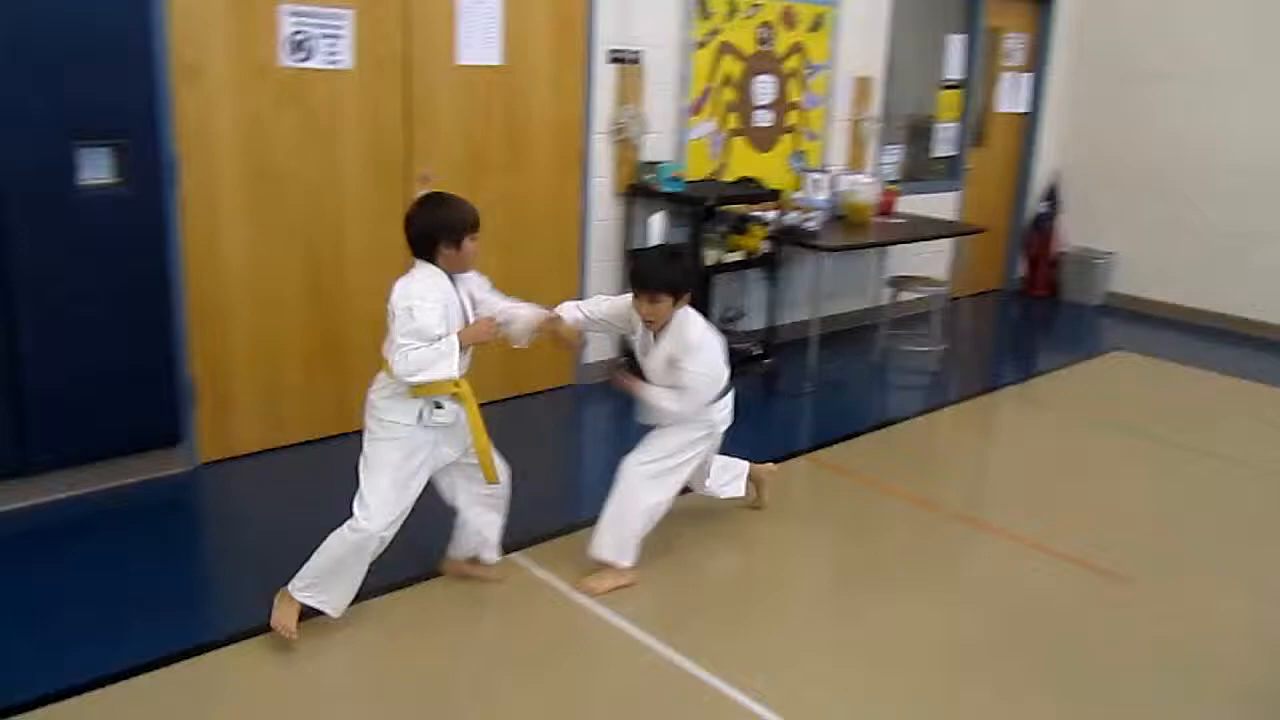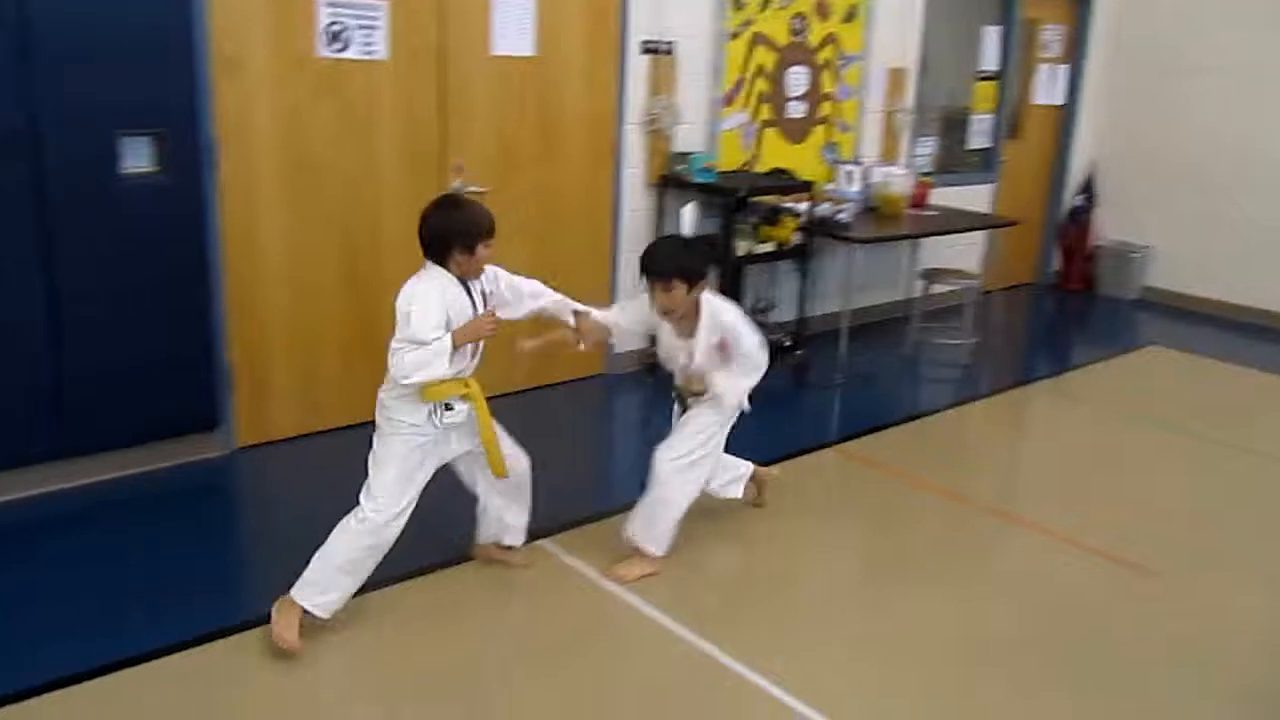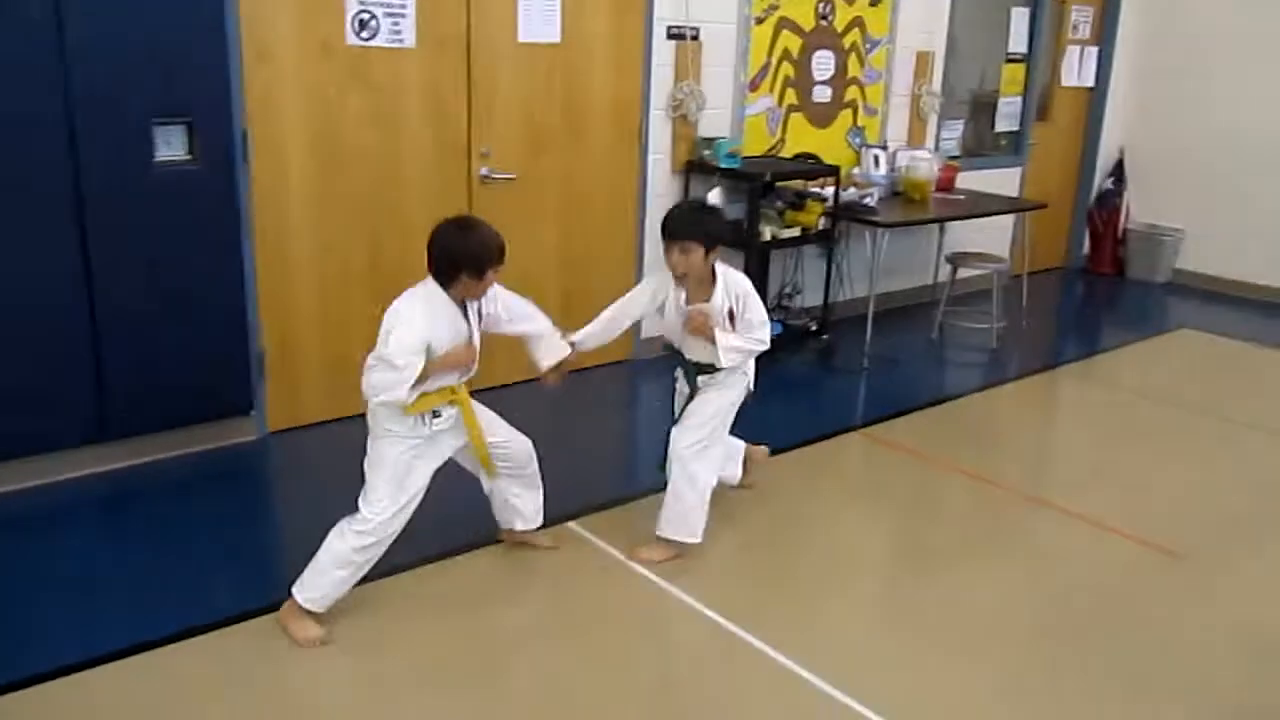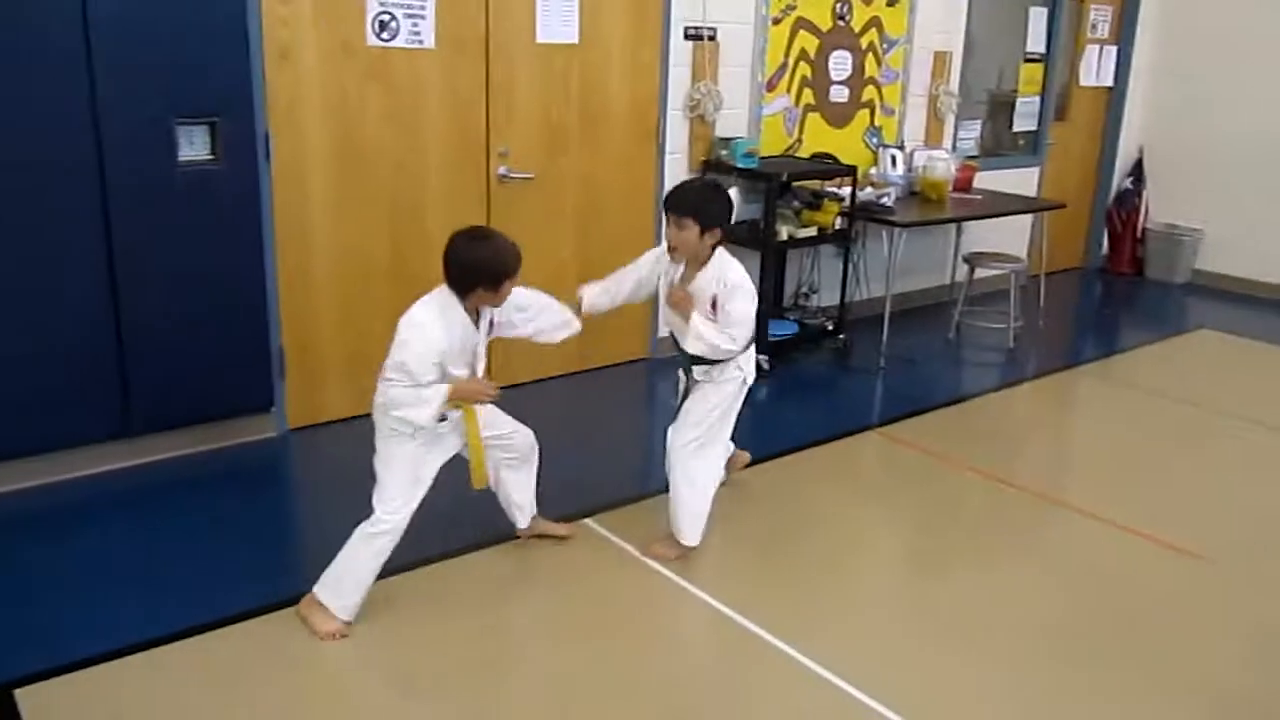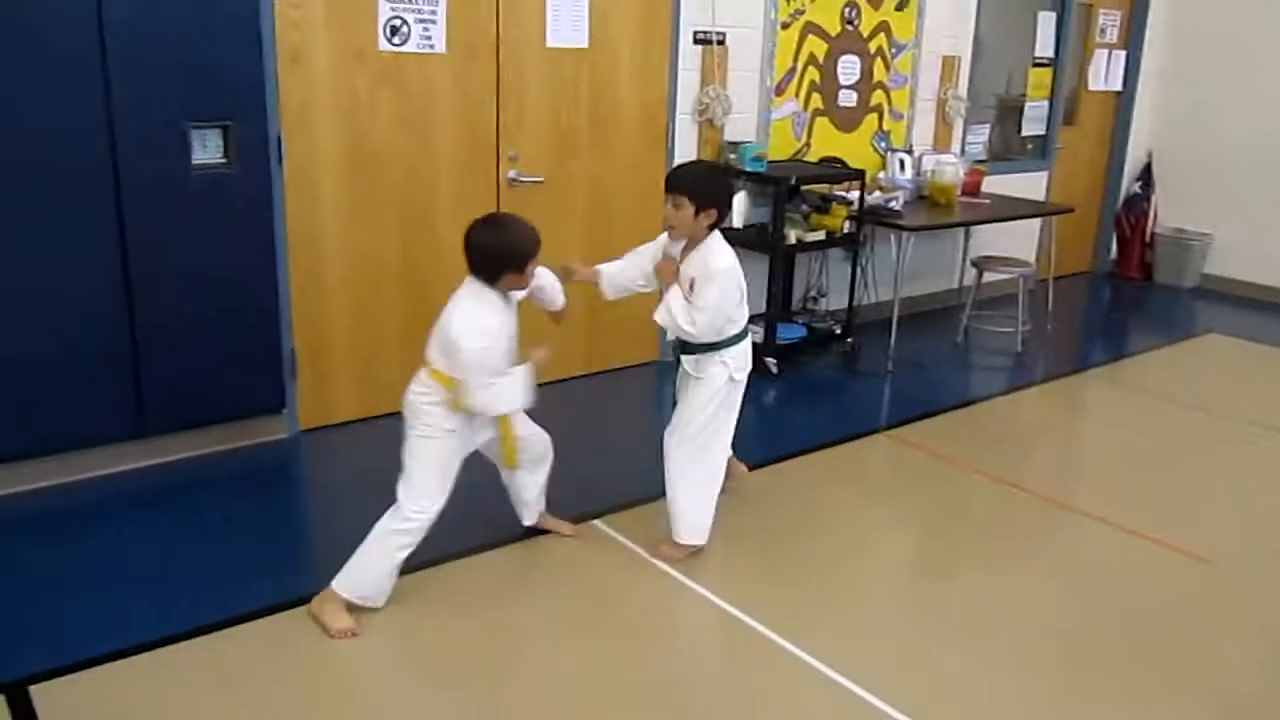
dt=0.1s
person 1, frame 1
left shoulder: (461, 281)
right shoulder: (419, 291)
left elbow: (501, 308)
right elbow: (409, 363)
left wrist: (543, 319)
right wrist: (466, 338)
left hip: (445, 410)
right hip: (402, 416)
left knee: (490, 479)
right knee: (374, 521)
left ankle: (463, 557)
right ankle: (296, 596)
person 1, frame 2
left shoulder: (480, 280)
right shoulder: (423, 294)
left elbow: (528, 294)
right elbow: (405, 367)
left wrist: (575, 313)
right wrist: (460, 338)
left hip: (457, 408)
right hip: (412, 414)
left knee: (512, 466)
right knee: (379, 514)
left ankle: (495, 542)
right ankle: (295, 603)
person 1, frame 3
left shoulder: (479, 299)
right shoulder: (411, 315)
left elbow: (522, 315)
right elbow: (376, 383)
left wrist: (554, 351)
right wrist: (433, 366)
left hip: (452, 408)
right hip: (403, 423)
left knee: (517, 452)
right knee: (377, 518)
left ankle: (521, 528)
right ankle: (301, 604)
person 1, frame 4
left shoulder: (485, 305)
right shoulder: (425, 326)
left elbow: (532, 306)
right elbow: (395, 398)
left wrist: (570, 324)
right wrist: (453, 391)
left hip: (457, 411)
right hip: (410, 423)
left knee: (519, 443)
right knee: (390, 518)
left ankle: (528, 521)
right ankle: (321, 602)
person 1, frame 5
left shoulder: (487, 287)
right shoulder: (482, 323)
left elbow: (537, 280)
right elbow: (489, 401)
left wrist: (554, 299)
right wrist: (527, 368)
left hip: (472, 401)
right hip: (440, 412)
left knee: (534, 444)
right knee: (415, 511)
left ankle: (534, 517)
right ankle: (337, 596)
person 2, frame 1
left shoulder: (694, 338)
right shoulder: (634, 310)
left elbow: (686, 404)
right elbow: (590, 311)
left wrist: (641, 390)
right wrist: (563, 317)
left hip: (702, 414)
right hip: (681, 407)
left knee: (639, 473)
right knee: (696, 468)
left ankle: (617, 564)
right ankle: (752, 474)
person 2, frame 2
left shoulder: (725, 318)
right shoulder: (652, 306)
left elbow: (755, 363)
right elbow: (614, 319)
left wrist: (712, 382)
right wrist: (588, 322)
left hip: (720, 400)
right hip: (691, 394)
left knee: (672, 464)
right knee: (701, 466)
left ankle: (649, 553)
right ankle: (755, 476)
person 2, frame 3
left shoulder: (737, 288)
right shoulder: (663, 282)
left elbow: (759, 337)
right elbow: (623, 312)
left wrist: (713, 333)
right wrist: (577, 342)
left hip: (728, 376)
right hip: (692, 373)
left knee: (689, 447)
right knee: (704, 444)
left ankle: (675, 537)
right ankle: (746, 455)
person 2, frame 4
left shoulder: (732, 277)
right shoulder: (664, 260)
left elbow: (731, 340)
right elbow: (622, 284)
left wrist: (691, 315)
right wrist: (580, 300)
left hip: (726, 371)
right hip: (692, 364)
left knee: (687, 443)
right knee: (701, 437)
left ankle: (683, 538)
right ankle: (731, 456)
person 2, frame 5
left shoulder: (718, 264)
right shoulder: (677, 244)
left elbow: (695, 326)
right elbow: (637, 268)
left wrist: (671, 287)
right wrist: (592, 275)
left hip: (723, 361)
right hip: (700, 356)
left knee: (687, 440)
right knee: (700, 431)
left ankle: (687, 536)
right ankle: (724, 464)
